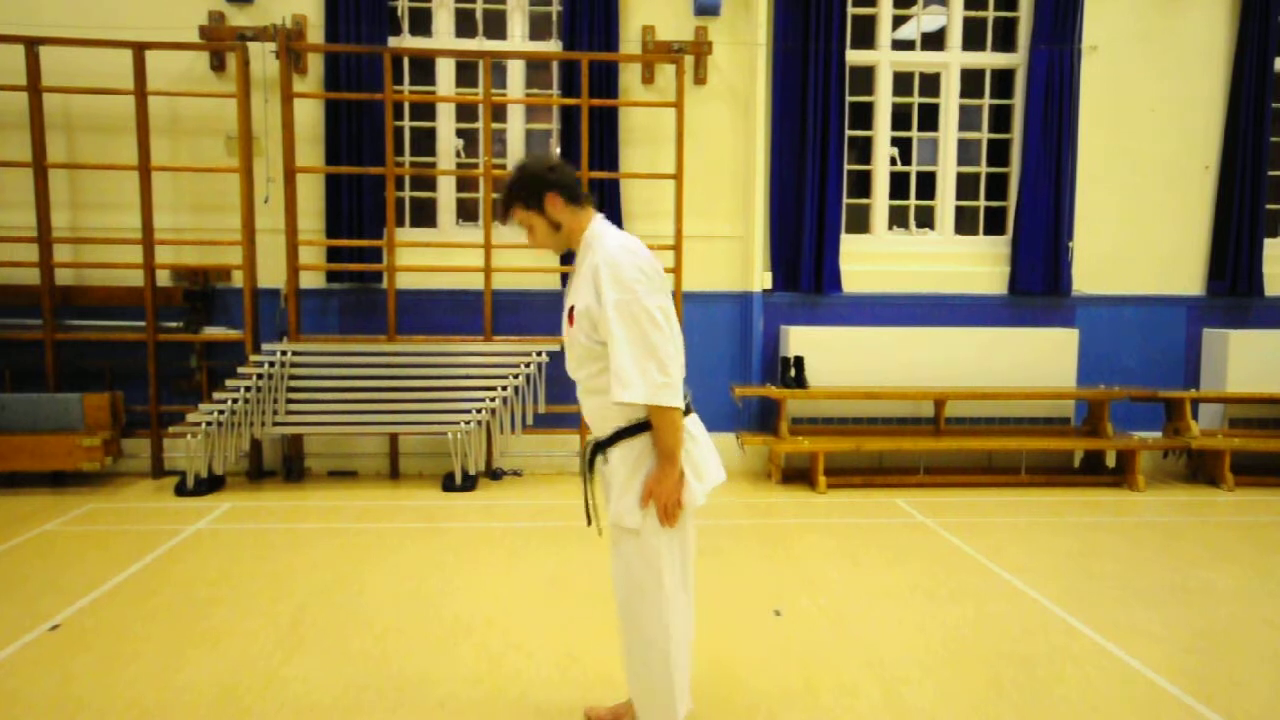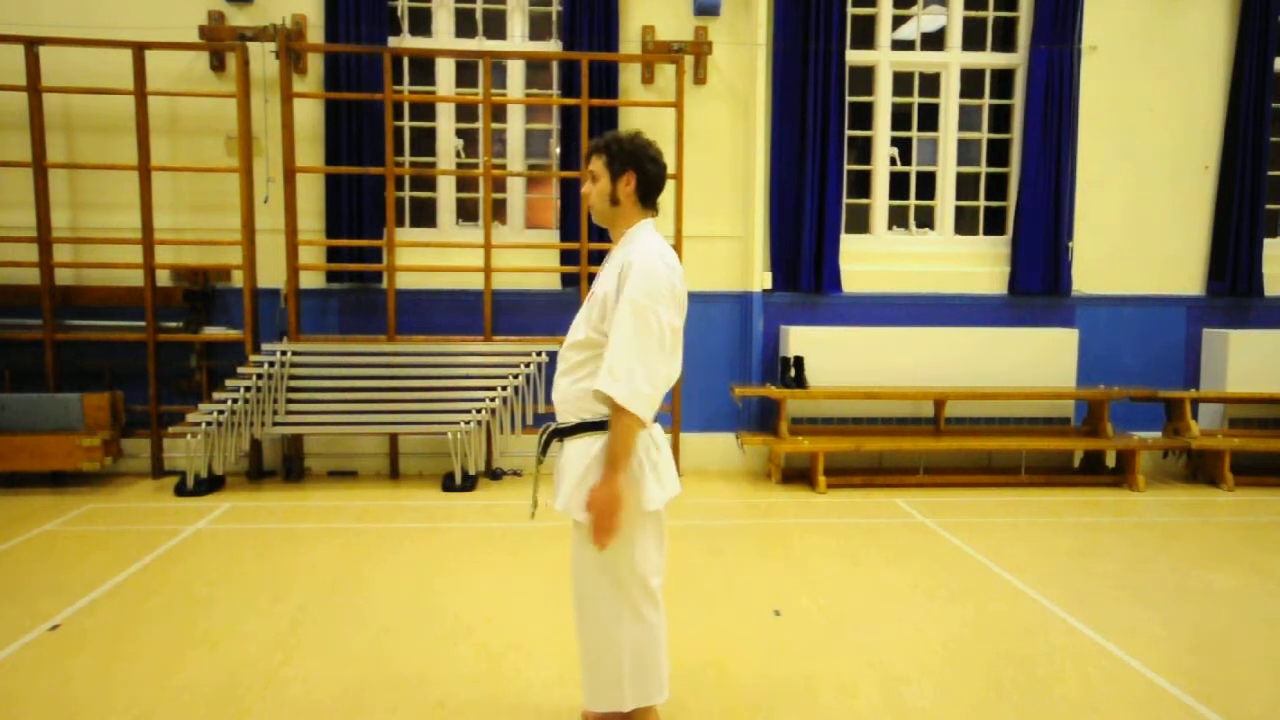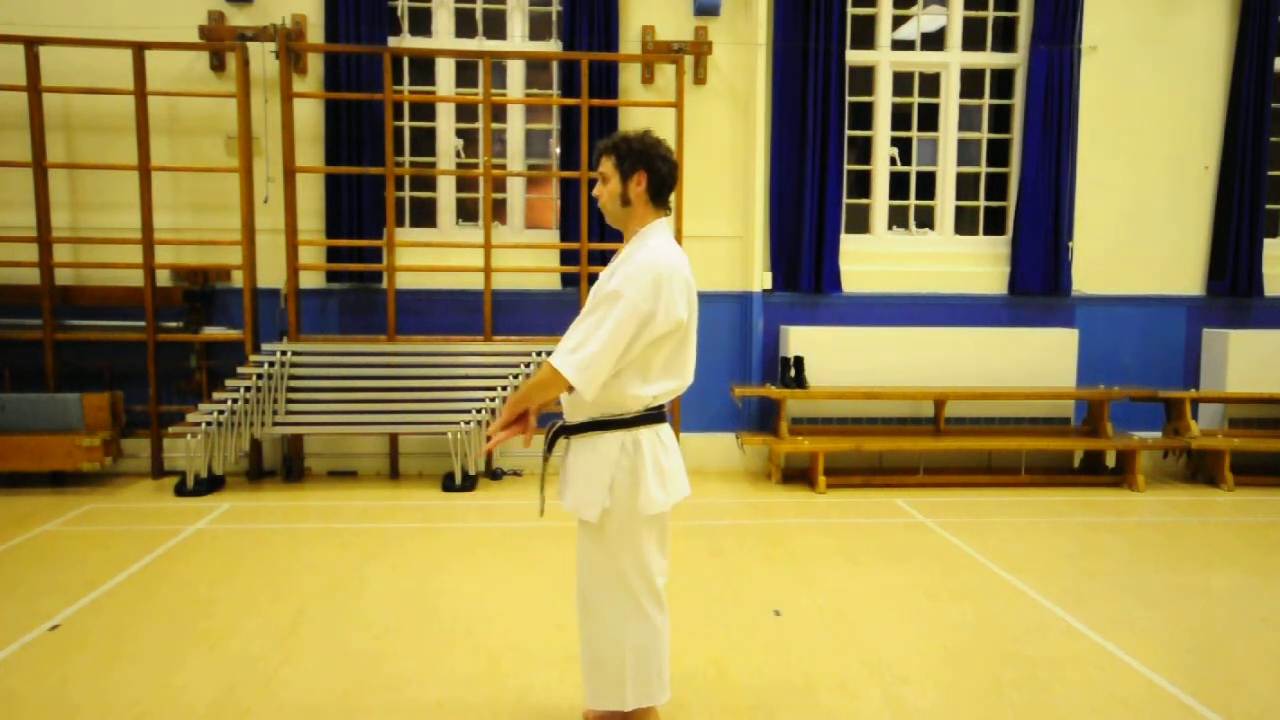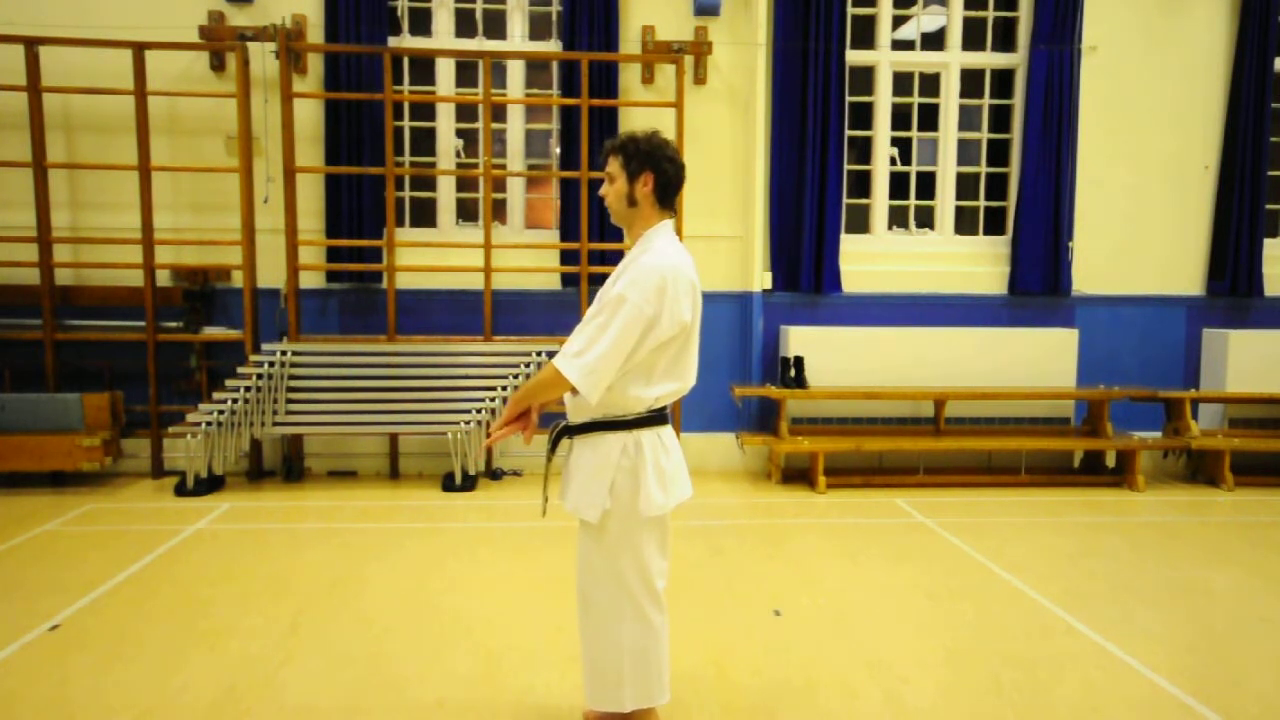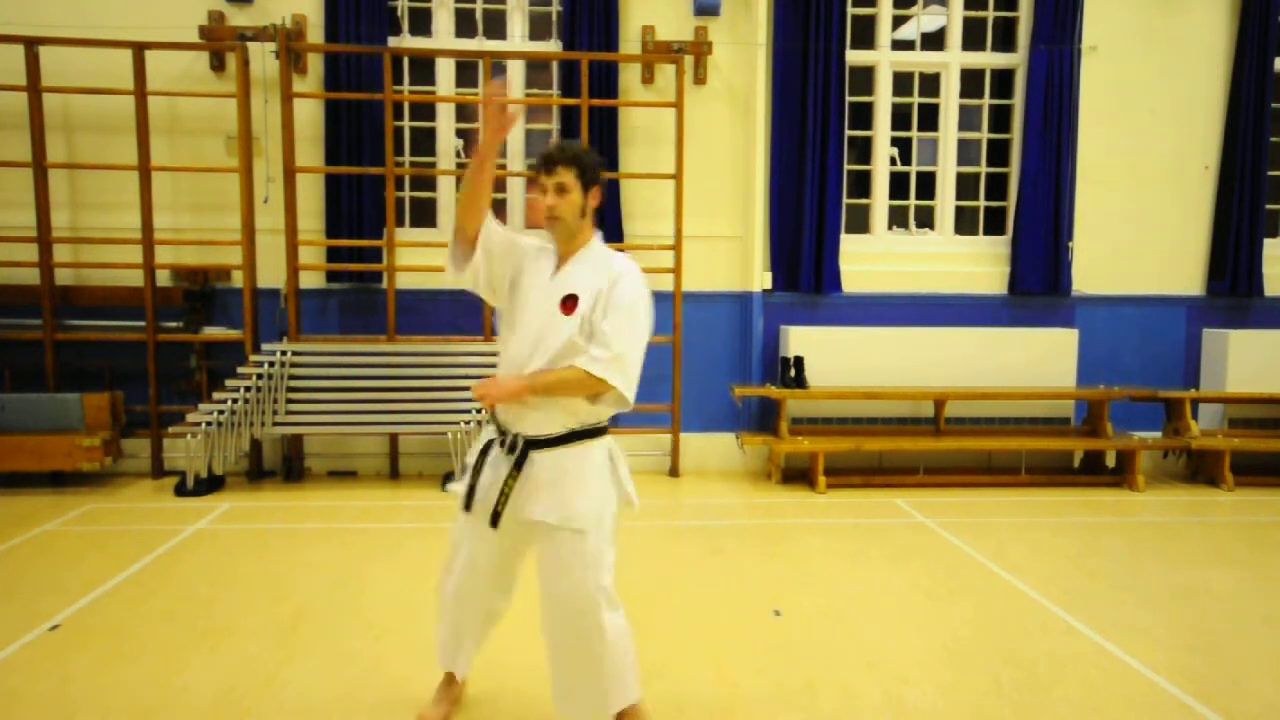
dt=1s
person 1, frame 1
left shoulder: (617, 259)
right shoulder: (591, 261)
left elbow: (658, 374)
left wrist: (669, 465)
left hip: (653, 454)
right hip: (632, 452)
left knee: (652, 593)
right knee: (641, 587)
person 1, frame 2
left shoulder: (646, 261)
right shoulder: (627, 257)
left elbow: (635, 382)
left wrist: (613, 476)
left hip: (615, 456)
right hip: (601, 450)
left knee: (623, 590)
right knee: (606, 589)
person 1, frame 3
left shoulder: (652, 264)
right shoulder: (642, 257)
left elbow: (579, 360)
right elbow: (589, 355)
left wrist: (518, 401)
right wrist: (533, 403)
left hip: (624, 452)
right hip: (617, 447)
left knee: (626, 593)
right knee: (616, 590)
person 1, frame 4
left shoulder: (657, 266)
right shoulder: (650, 259)
left elbow: (585, 363)
right elbow: (596, 357)
left wrist: (520, 400)
right wrist: (536, 401)
left hip: (626, 454)
right hip: (621, 448)
left knee: (627, 590)
right knee: (618, 586)
person 1, frame 5
left shoulder: (618, 277)
right shoulder: (524, 259)
left elbow: (609, 374)
right elbow: (469, 233)
left wrist: (517, 385)
right wrist: (488, 145)
left hip: (573, 465)
right hip: (505, 456)
left knee: (581, 596)
right knee: (468, 578)
